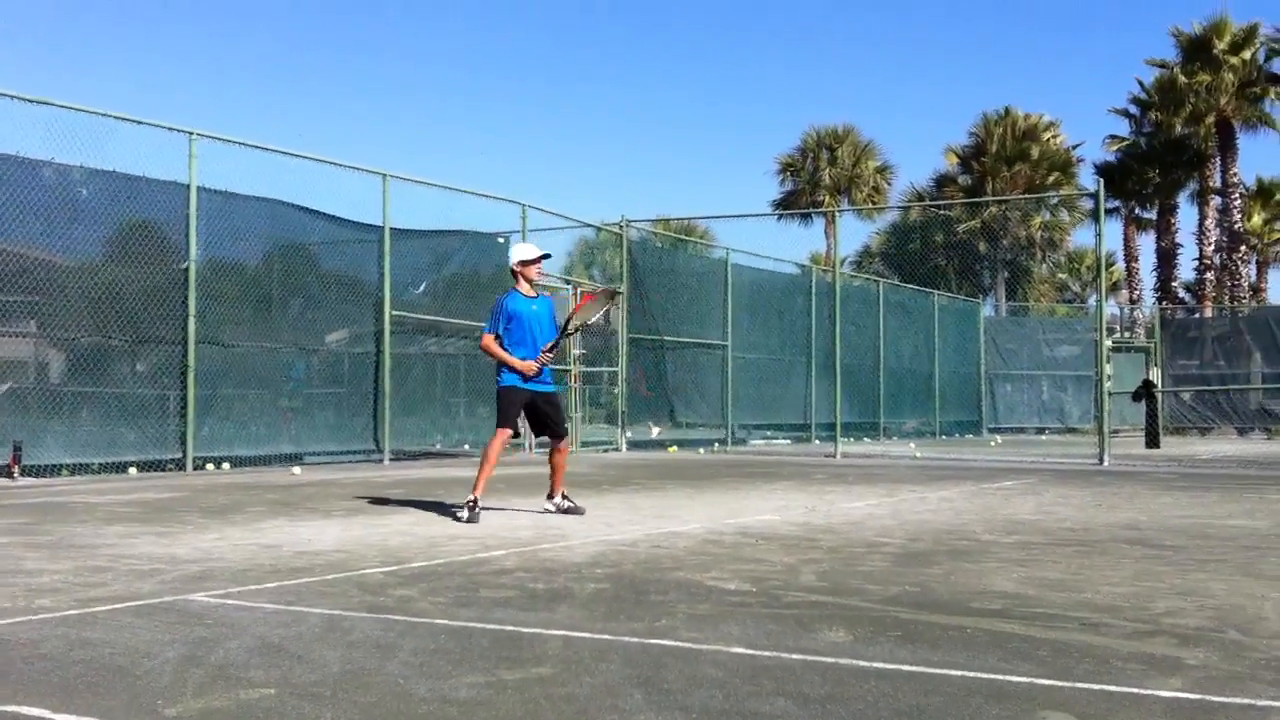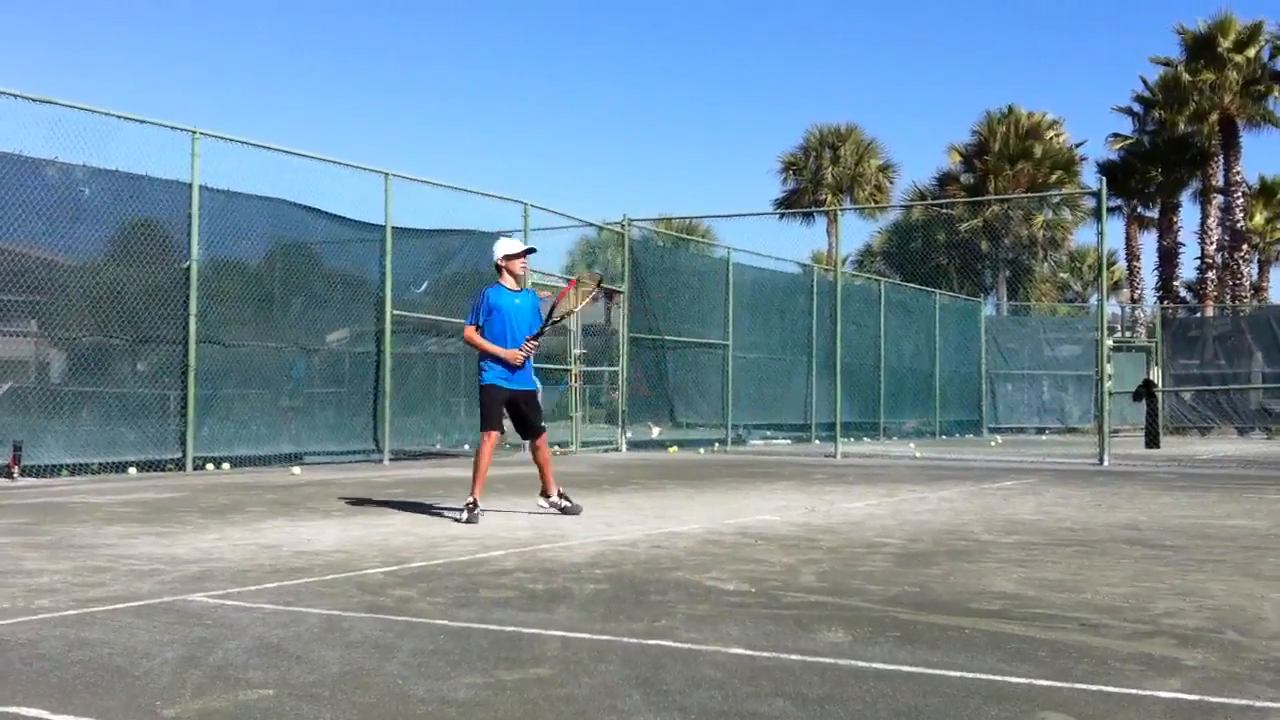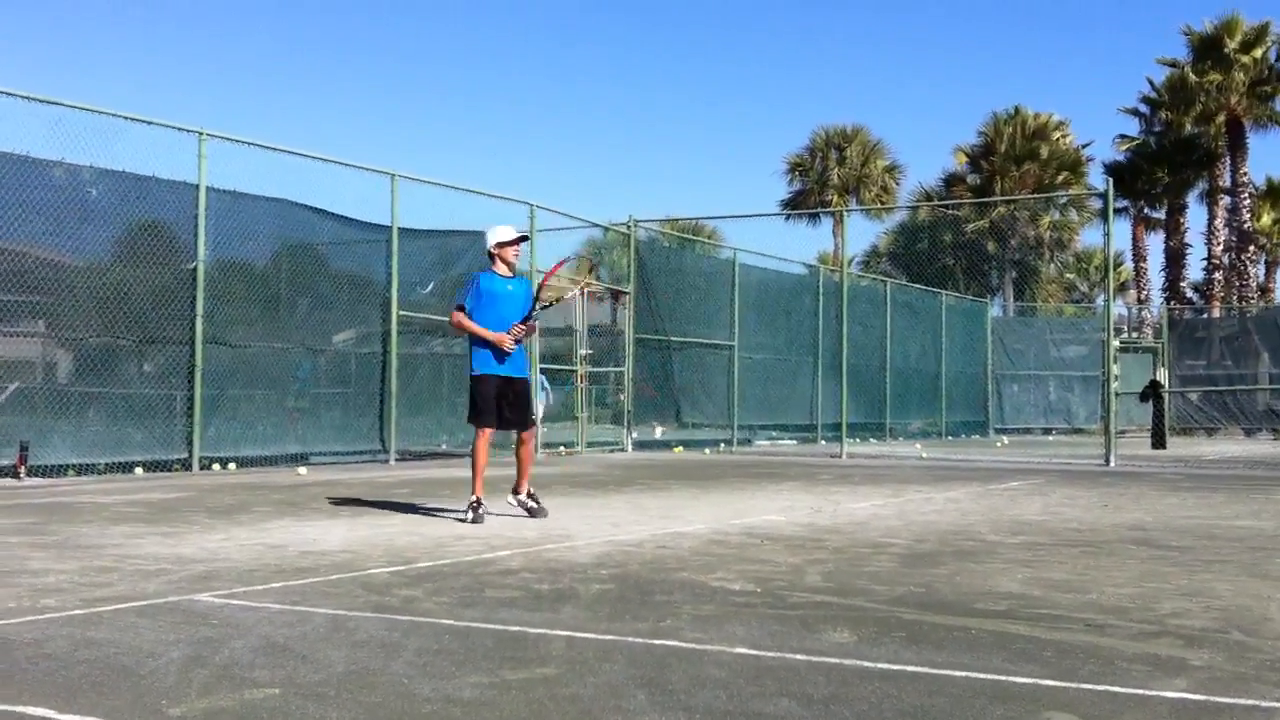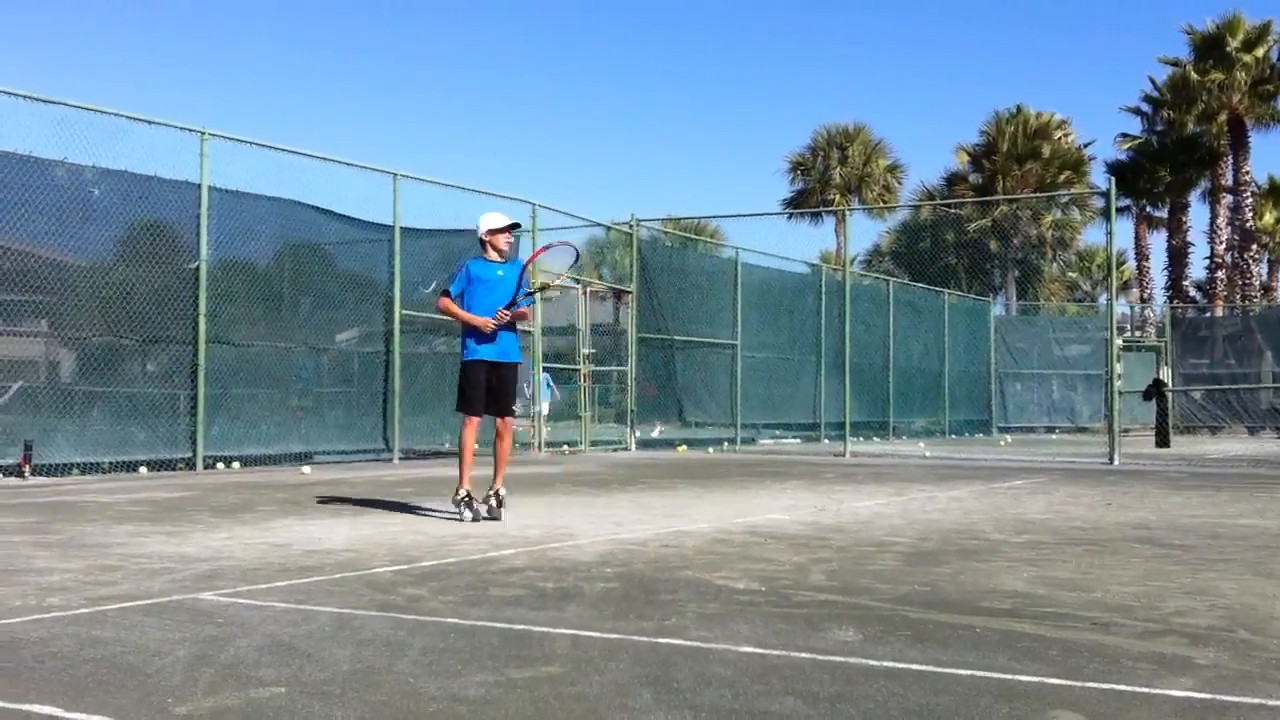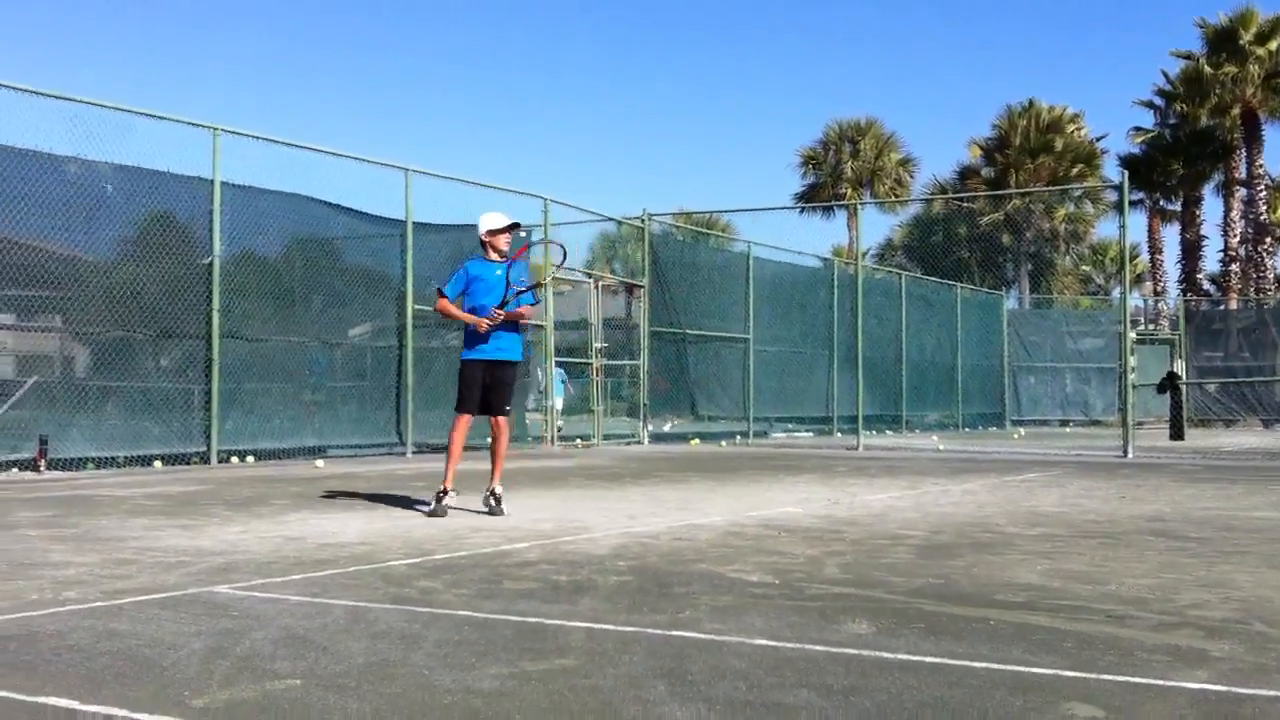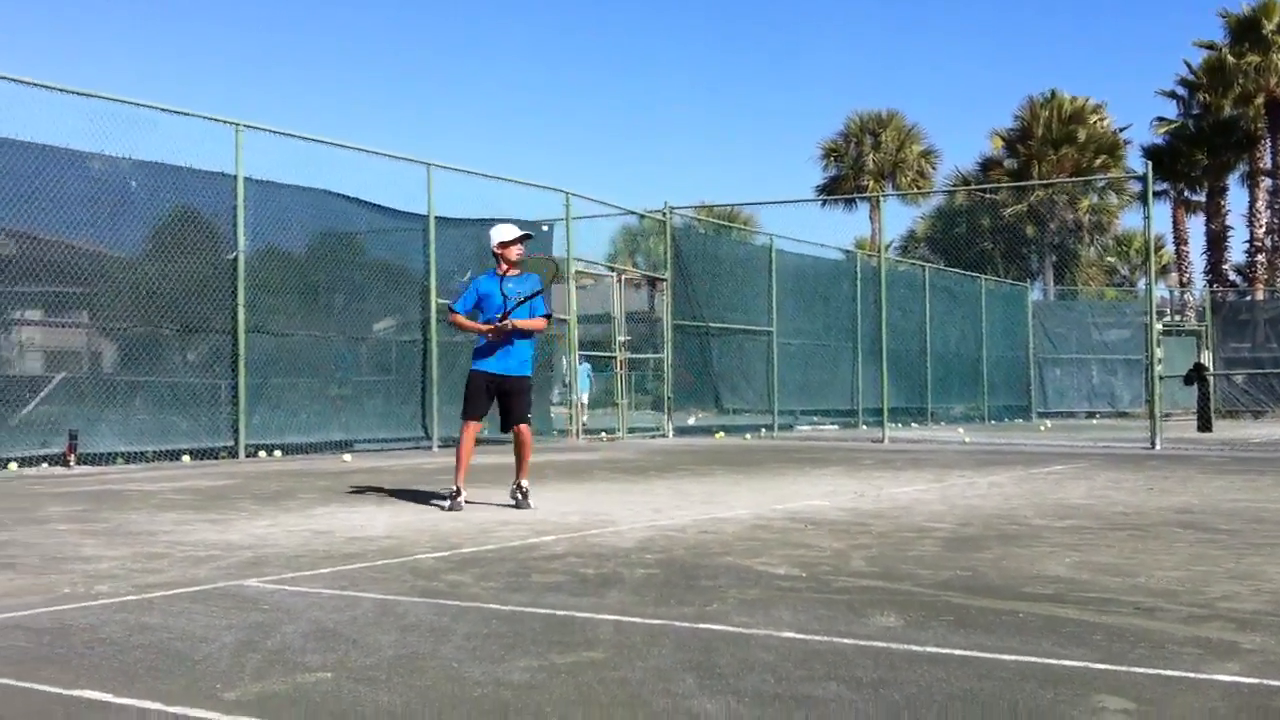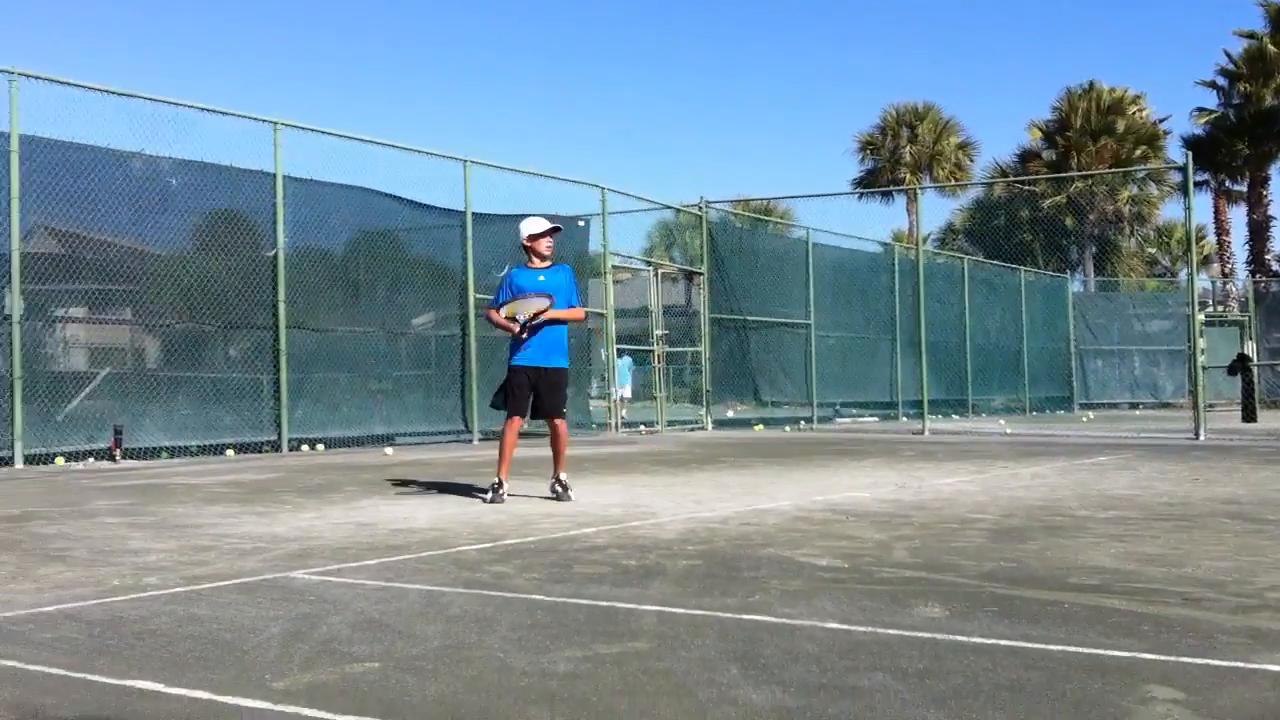
dt=0.1s
person 1, frame 1
left shoulder: (548, 303)
right shoulder: (507, 301)
right elbow: (487, 341)
left wrist: (548, 353)
right wrist: (515, 362)
left hip: (543, 383)
right hip: (511, 381)
left knee: (560, 440)
right knee: (501, 435)
left ankle: (556, 496)
right ankle: (474, 499)
person 1, frame 2
left shoulder: (531, 298)
right shoulder: (489, 295)
right elbow: (469, 334)
left wrist: (532, 347)
right wrist: (503, 353)
left hip: (524, 380)
right hip: (494, 378)
left knee: (539, 439)
right knee: (491, 435)
left ankle: (551, 494)
right ankle: (473, 500)
person 1, frame 3
left shoulder: (525, 285)
right shoulder: (480, 281)
right elbow: (457, 318)
left wrist: (524, 331)
right wrist: (491, 336)
left hip: (517, 369)
right hip: (486, 366)
left knee: (527, 432)
right knee: (485, 430)
left ankle: (523, 492)
right ankle: (476, 498)
person 1, frame 4
left shoulder: (517, 269)
right shoulder: (470, 268)
left elbow: (525, 313)
right elbow: (444, 302)
left wrist: (513, 316)
right wrist: (477, 320)
left hip: (508, 355)
right hip: (477, 354)
left knee: (505, 423)
right knee: (472, 420)
left ankle: (496, 491)
right ankle: (464, 492)
person 1, frame 5
left shoulder: (520, 270)
right shoulder: (470, 269)
left elbow: (528, 310)
right elbow: (442, 302)
left wrist: (506, 312)
right wrist: (472, 319)
left hip: (507, 356)
right hip: (475, 354)
left knee: (500, 421)
right knee: (462, 418)
left ankle: (493, 491)
right ankle: (446, 490)
person 1, frame 6
left shoulder: (532, 281)
right shoulder: (482, 283)
left elbow: (542, 322)
right elbow: (455, 316)
left wrist: (514, 324)
right wrist: (483, 328)
left hip: (517, 368)
right hip: (484, 364)
left knee: (522, 429)
right knee: (471, 425)
left ankle: (521, 485)
right ankle: (458, 489)
person 1, frame 7
left shoulder: (564, 272)
right shoulder: (513, 277)
left elbow: (580, 312)
right elbow: (491, 312)
left wrist: (549, 315)
right wrist: (512, 327)
left hip: (555, 359)
right hip: (521, 359)
left knee: (557, 420)
right knee: (514, 419)
left ankle: (560, 478)
right ankle: (500, 481)
